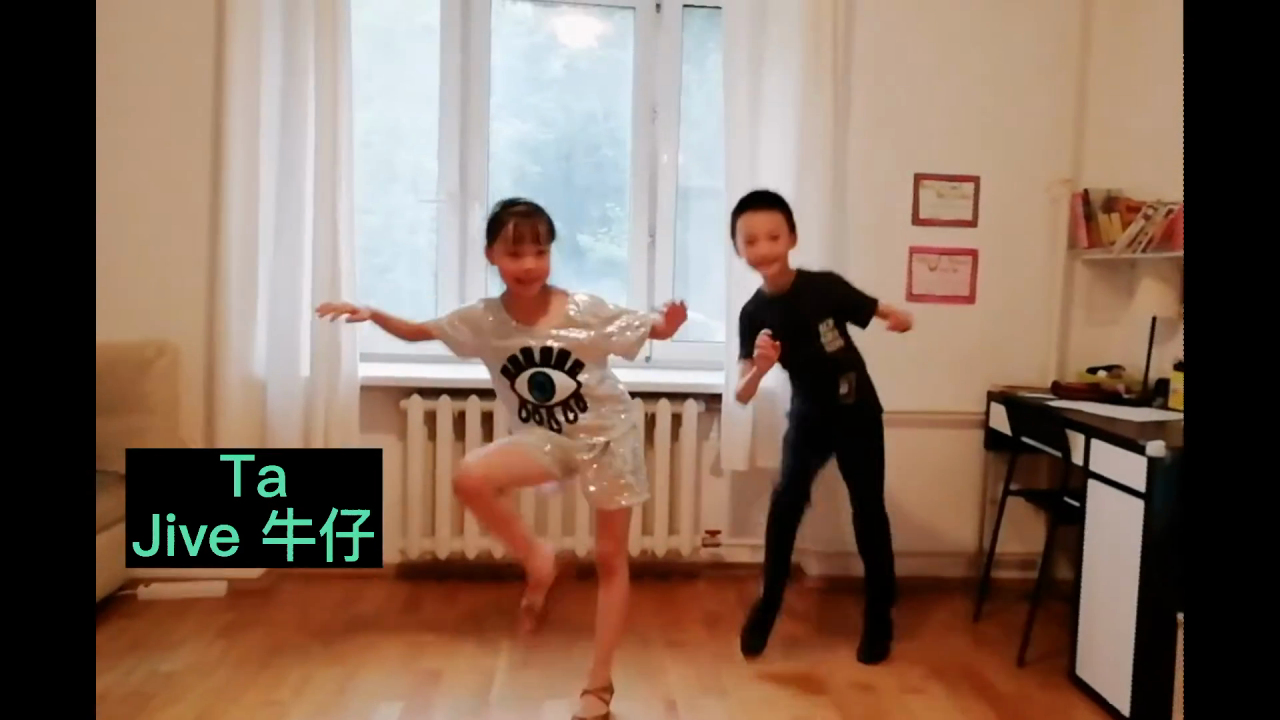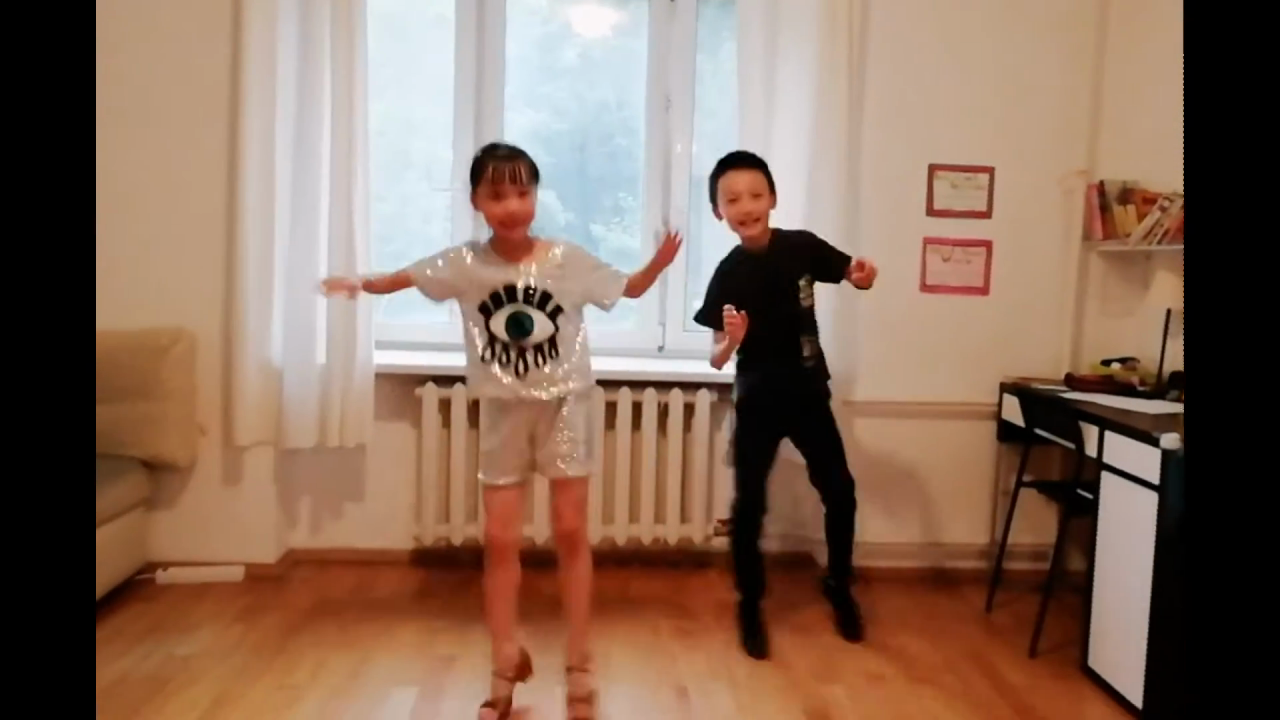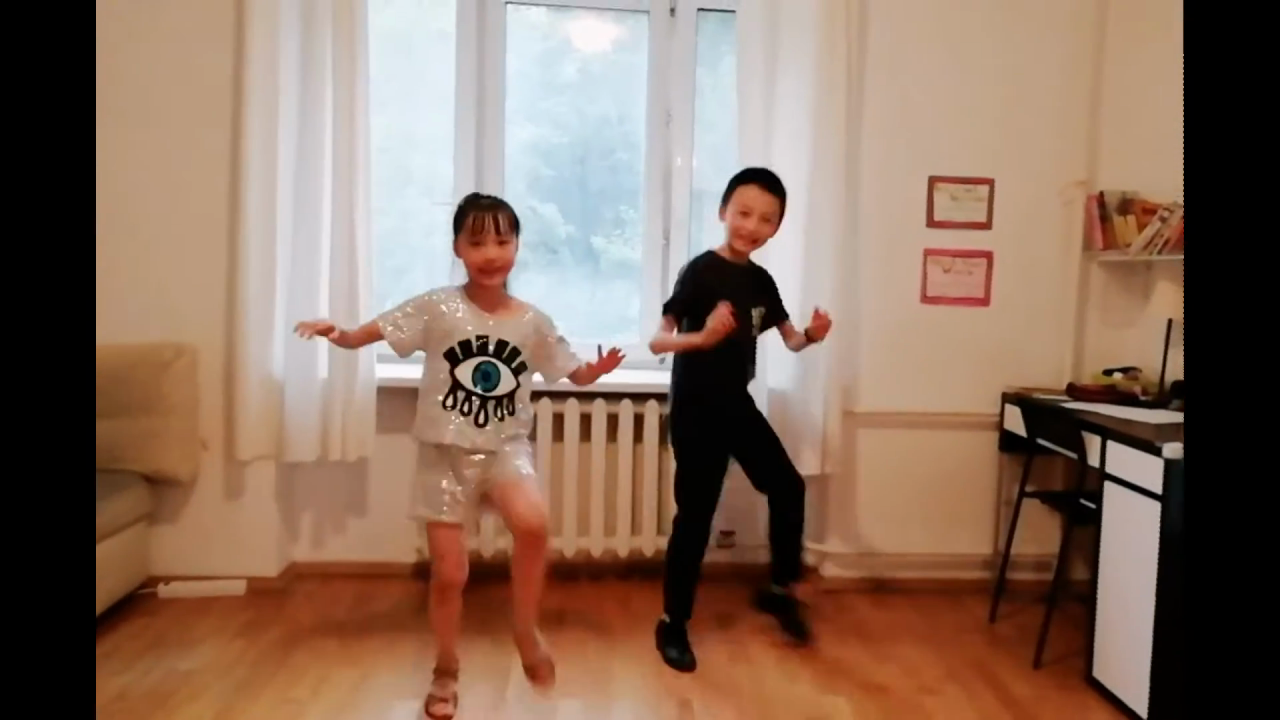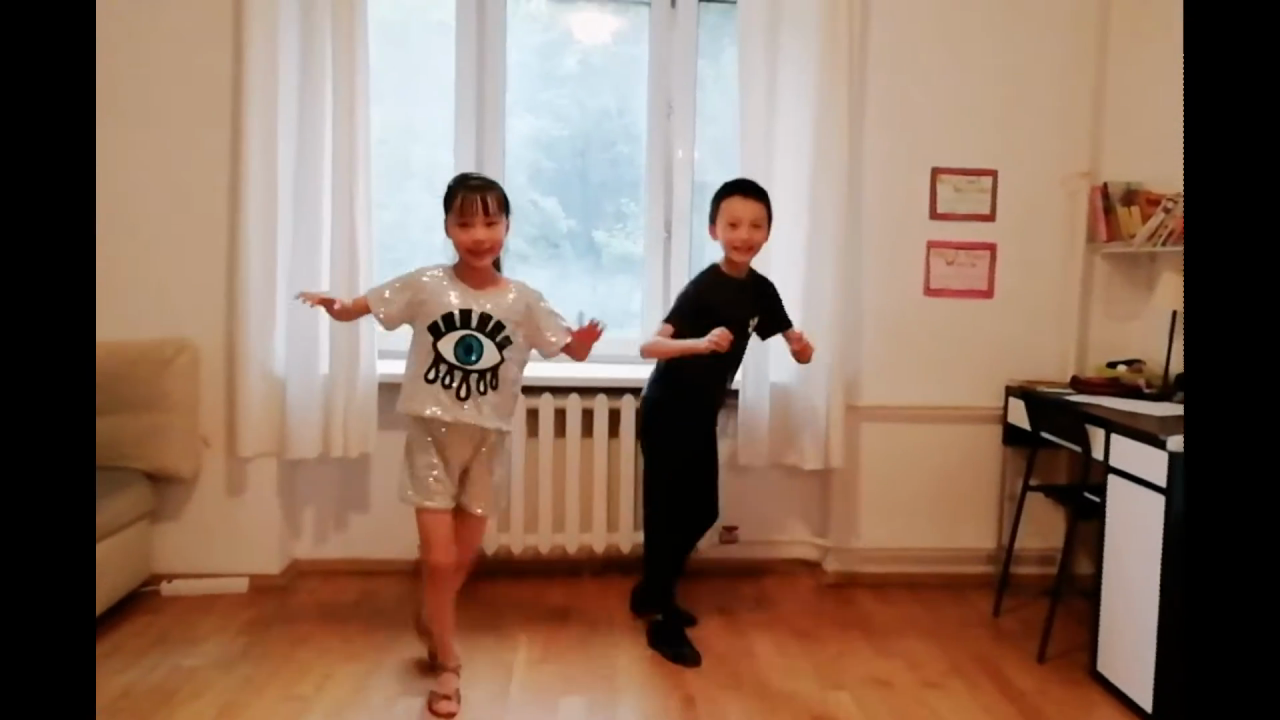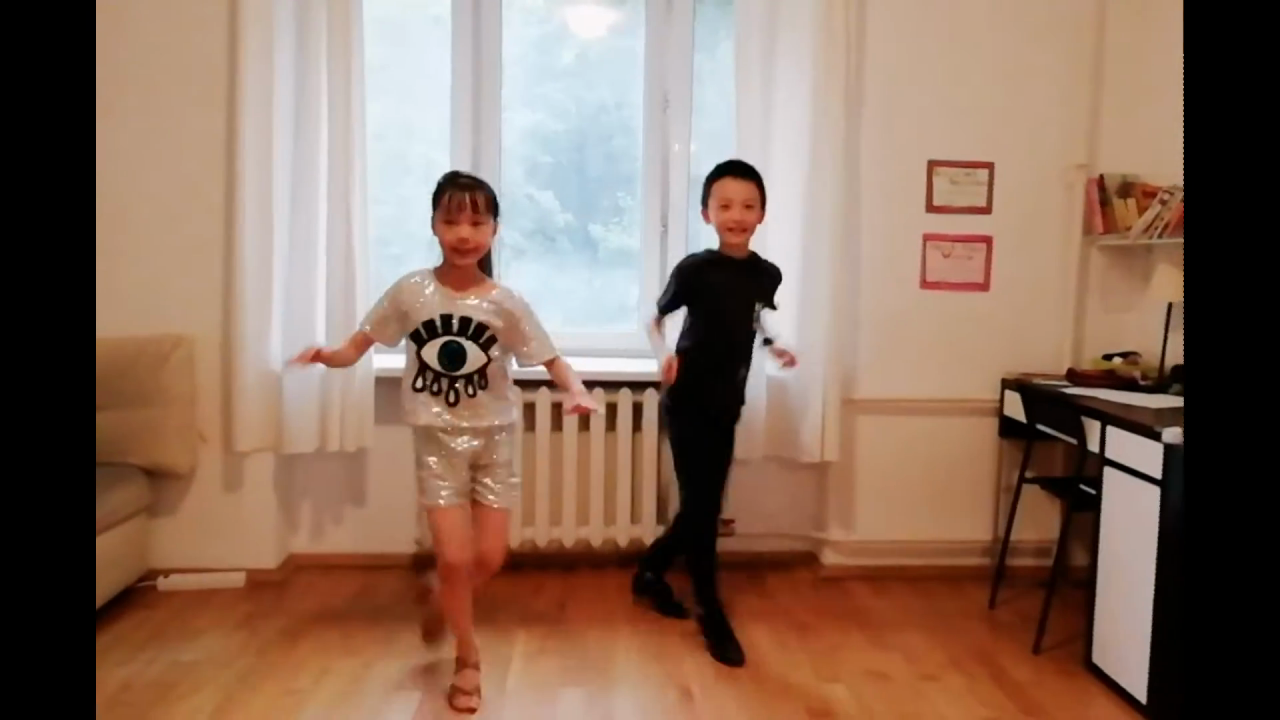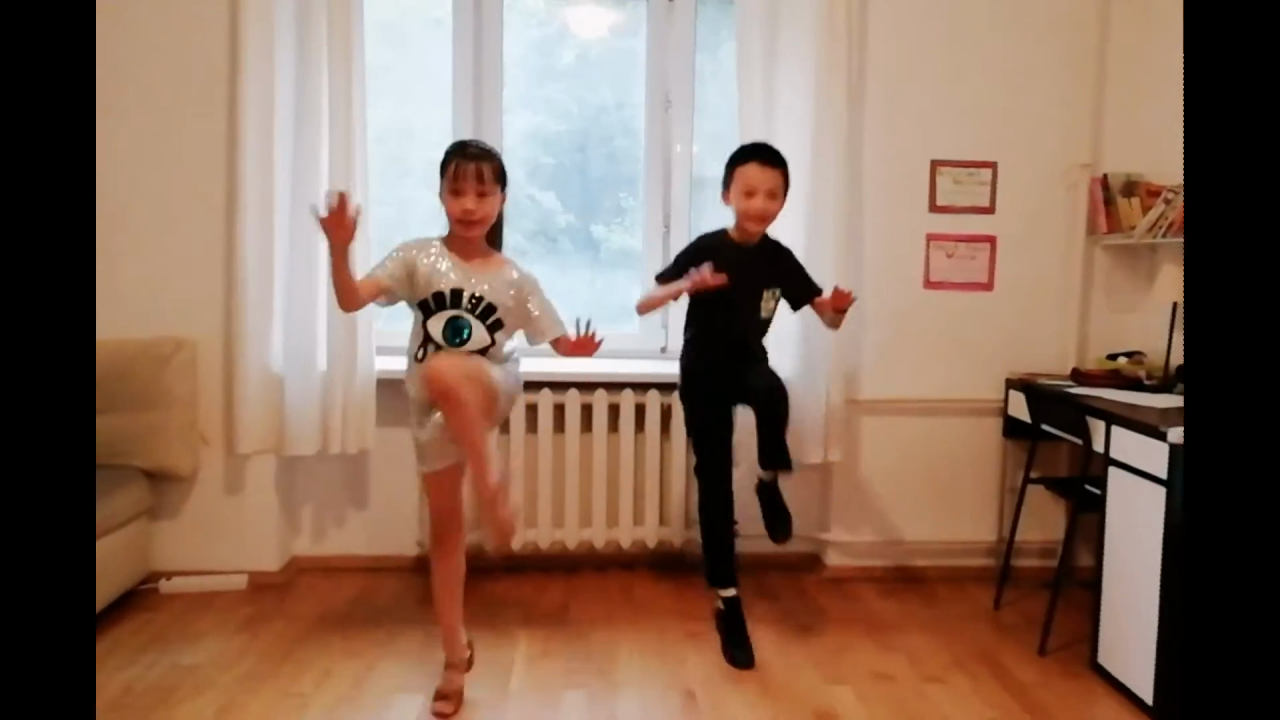
dt=0.3s
person 1, frame 1
left shoulder: (588, 312)
right shoulder: (481, 320)
left elbow: (650, 327)
right elbow: (414, 331)
left wrist: (670, 322)
right wrist: (371, 314)
left hip: (608, 439)
right hip: (543, 439)
left knee: (610, 561)
right knee: (470, 480)
right ankle: (537, 561)
person 1, frame 2
left shoulder: (569, 260)
right shoulder: (464, 263)
left elbow: (630, 287)
right elbow: (395, 280)
left wrist: (662, 261)
right wrist: (357, 282)
left hip: (564, 406)
right hip: (504, 413)
left knee: (570, 535)
right knee: (500, 541)
left ankle: (578, 664)
right ankle: (508, 661)
person 1, frame 3
left shoulder: (534, 323)
right shoulder: (436, 308)
left elbow: (575, 374)
right elbow: (364, 334)
left wrist: (599, 368)
right wrist: (335, 333)
left hip: (506, 446)
right hip: (444, 451)
left knee: (534, 522)
right knee: (447, 574)
left ankle: (526, 630)
right ankle: (446, 669)
person 1, frame 4
left shoulder: (523, 300)
right shoulder: (424, 285)
left elbow: (572, 349)
right elbow: (356, 307)
left wrist: (584, 340)
right wrist: (331, 304)
left hip: (487, 438)
right hip: (430, 432)
left knee: (462, 558)
right knee: (437, 563)
left ankle: (431, 615)
right ankle: (446, 664)
person 1, frame 5
left shoulder: (507, 304)
right shoulder: (408, 291)
left elbow: (553, 363)
right elbow: (354, 348)
left wrist: (576, 393)
right wrist: (327, 356)
left hip: (491, 434)
right hip: (434, 437)
left knee: (488, 560)
right knee: (452, 559)
left ankle: (439, 596)
right ankle: (467, 660)
person 1, frame 6
left shoulder: (514, 279)
right shoulder: (416, 256)
left elbow: (557, 340)
right elbow: (351, 300)
left wrist: (577, 348)
right wrist: (337, 247)
left hip: (490, 387)
right hip: (431, 403)
left knee: (446, 373)
right knee: (445, 530)
left ankle: (491, 491)
right ankle: (456, 655)
person 2, frame 1
left shoulder: (826, 287)
right shoulder: (754, 315)
left elbow: (890, 316)
right elbow: (742, 393)
left wrist: (899, 319)
right wrist: (759, 367)
left hip: (859, 415)
right hip: (810, 416)
left knee: (870, 518)
right knee: (786, 500)
left ankle: (879, 617)
right ankle: (769, 599)
person 2, frame 2
left shoulder: (802, 246)
right shoulder: (728, 275)
left elbow: (853, 274)
right elbow: (718, 360)
left wrist: (862, 274)
right wrist: (730, 341)
left hip: (809, 391)
right hip: (757, 399)
left knee: (839, 488)
right knee: (749, 502)
left ankle: (838, 586)
right ankle: (749, 604)
person 2, frame 3
left shoulder: (761, 280)
right shoulder: (699, 272)
left elbow: (790, 339)
right elbow: (658, 341)
left wrist: (812, 334)
right wrist: (705, 337)
left hip: (737, 406)
right hip: (694, 410)
left knee: (787, 489)
right knee: (694, 515)
left ankle: (781, 589)
right ankle: (672, 623)
person 2, frame 4
left shoulder: (761, 291)
right shoulder: (704, 288)
left elbow: (793, 344)
right elbow: (649, 346)
left wrist: (802, 347)
right wrist: (702, 343)
left hip: (702, 413)
right hip: (665, 411)
left knee: (702, 511)
right knee: (666, 513)
left ankle: (652, 591)
right ankle: (660, 619)
person 2, frame 5
left shoulder: (766, 274)
right shoulder: (694, 268)
right elbow: (656, 321)
left wrist: (777, 347)
right wrist: (664, 352)
left hip: (727, 404)
right hip: (688, 405)
left knee: (706, 506)
right knee: (702, 505)
left ankle: (650, 573)
right ankle: (713, 615)
person 2, frame 6
left shoulder: (781, 260)
right shoulder: (705, 250)
left elbow: (826, 317)
right elbow: (644, 304)
left wrist: (838, 307)
right wrist: (686, 286)
left hip: (749, 368)
right hip: (703, 378)
left knee: (772, 392)
right knee: (714, 488)
left ankle: (769, 480)
right ankle: (728, 607)
